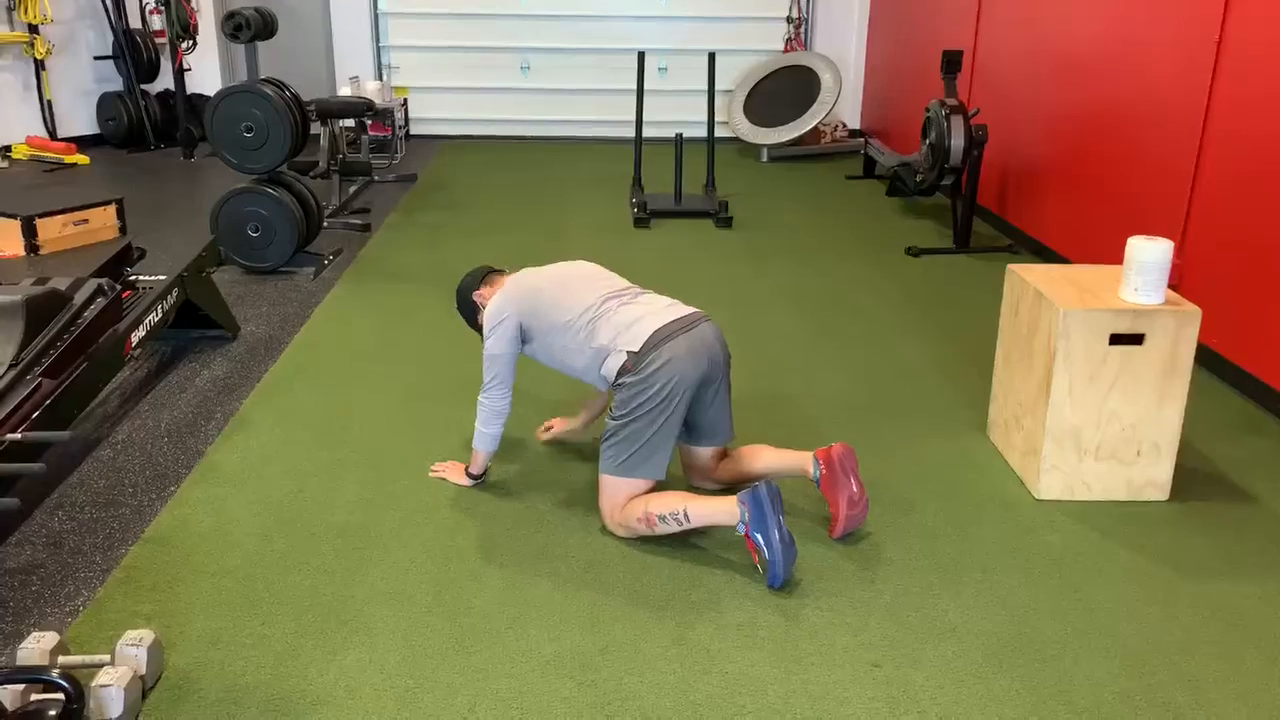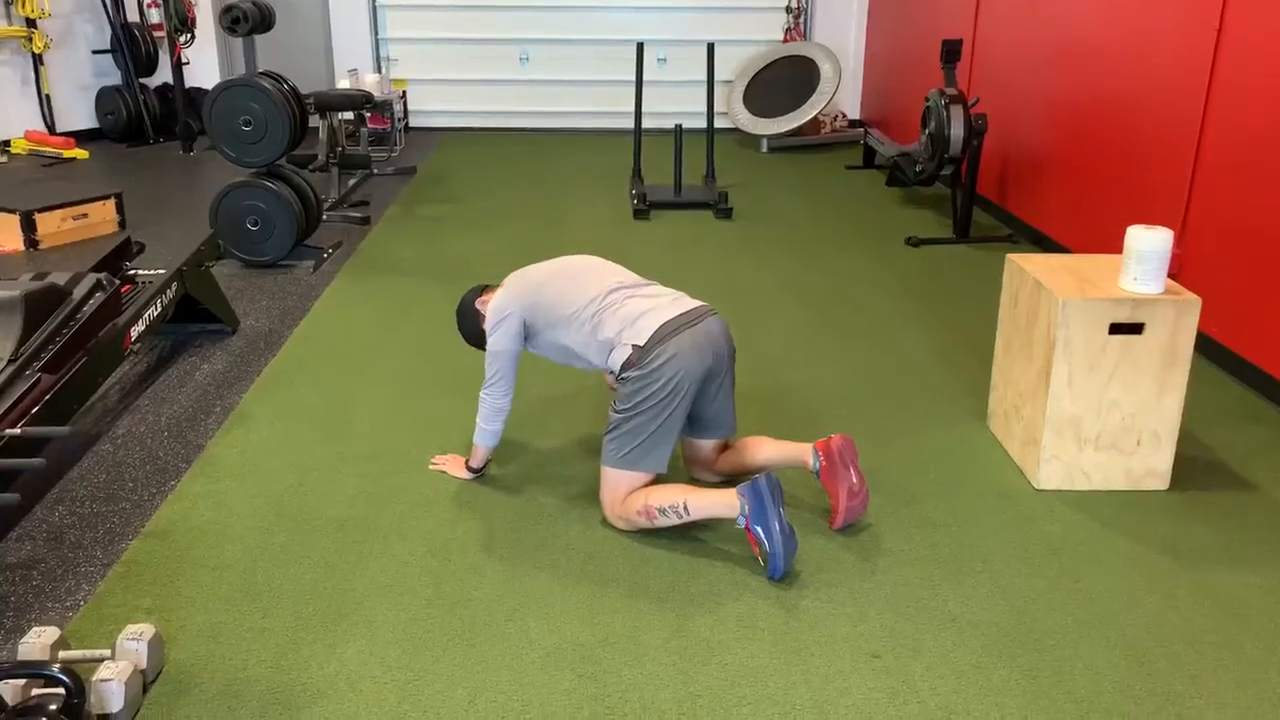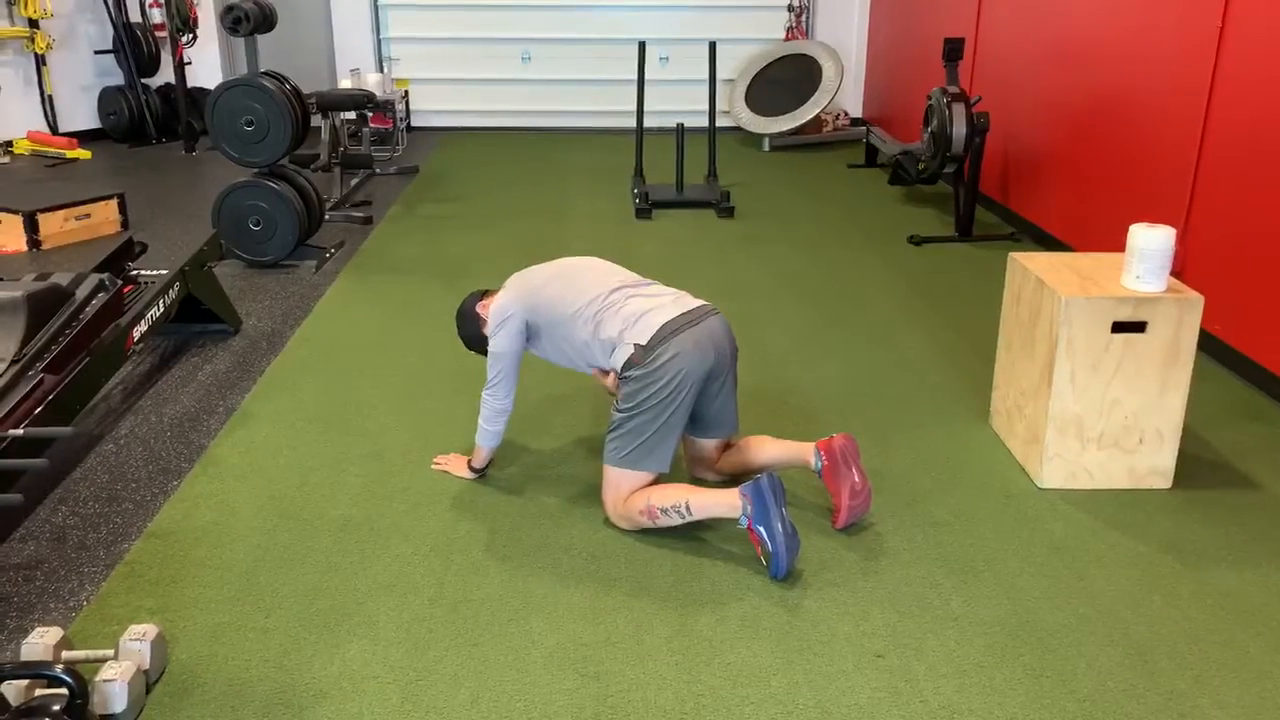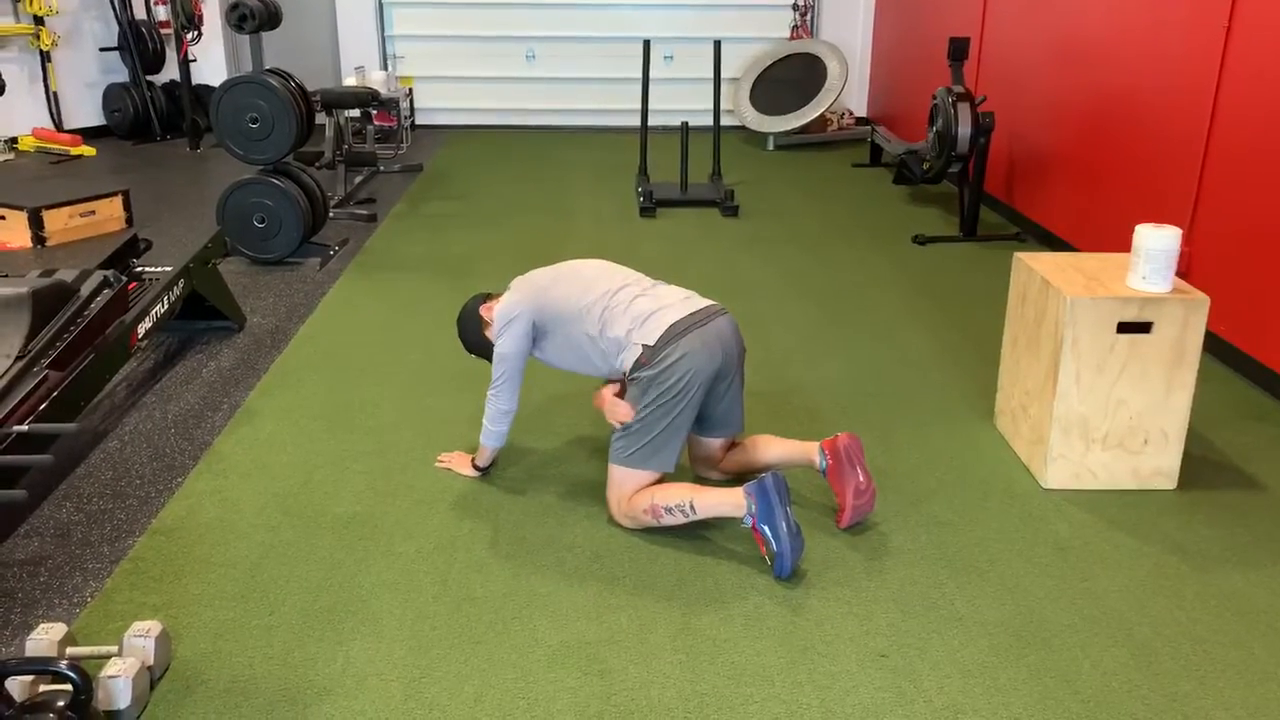
dt=0.7s
person 1, frame 1
left shoulder: (501, 306)
right shoulder: (565, 271)
left elbow: (495, 397)
left wrist: (473, 469)
right wrist: (580, 421)
left hip: (658, 361)
right hip: (702, 333)
left knee: (618, 515)
right knee: (707, 470)
left ankle: (743, 512)
right ankle: (820, 464)
person 1, frame 2
left shoulder: (505, 305)
right shoulder: (559, 273)
left elbow: (496, 394)
left wrist: (473, 463)
right wrist: (619, 376)
left hip: (663, 354)
right hip: (709, 327)
left knee: (620, 507)
right knee: (708, 462)
left ankle: (743, 503)
right ankle: (820, 455)
person 1, frame 3
left shoulder: (507, 306)
right shoulder: (553, 277)
left elbow: (498, 395)
left wrist: (475, 463)
right wrist: (613, 378)
left hip: (665, 352)
right hip: (710, 325)
left knee: (622, 507)
right knee: (708, 462)
left ankle: (746, 503)
right ankle: (822, 455)
person 1, frame 4
left shoulder: (513, 308)
right shoulder: (556, 286)
left elbow: (502, 397)
left wrist: (479, 461)
right wrist: (606, 395)
left hip: (672, 352)
right hip: (718, 326)
left knee: (626, 506)
right knee: (713, 460)
left ankle: (750, 501)
right ankle: (826, 454)
